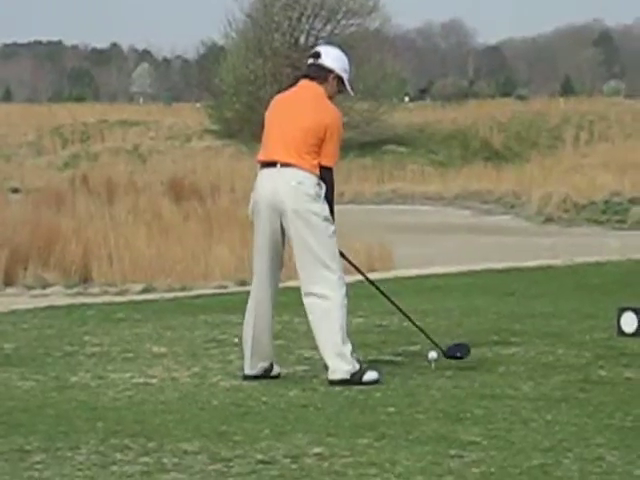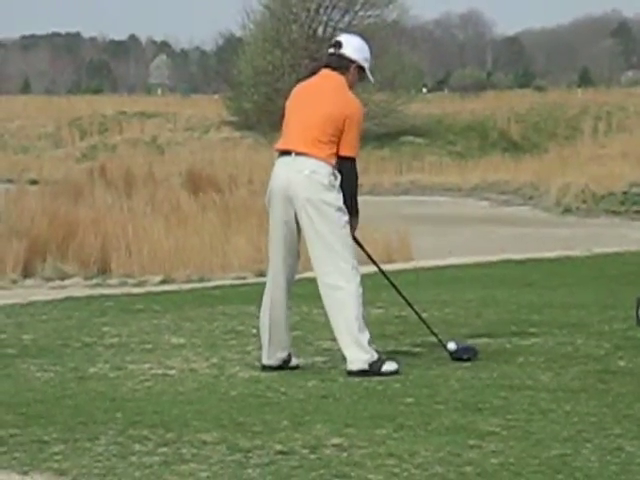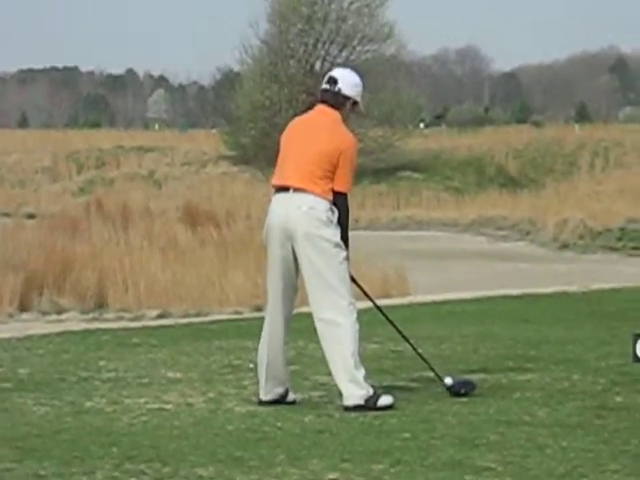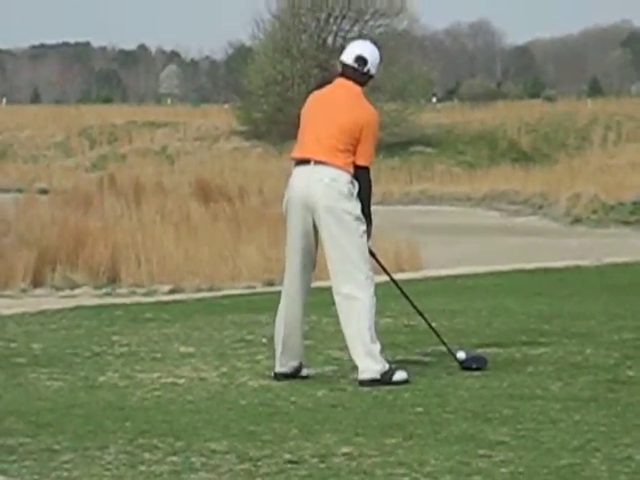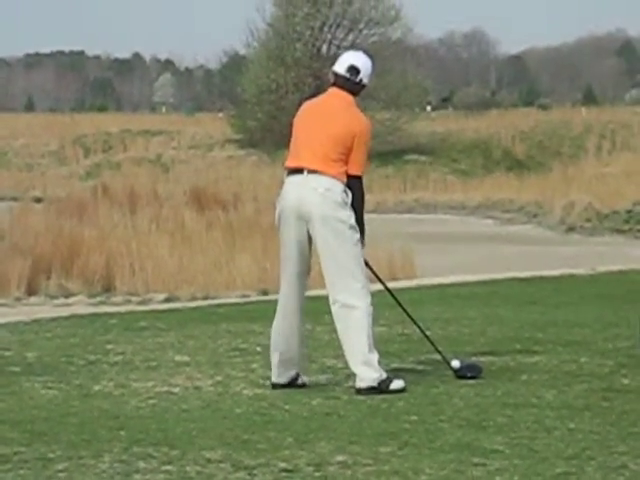
dt=1s
person 1, frame 1
left shoulder: (278, 100)
right shoulder: (329, 113)
right elbow: (325, 172)
right wrist: (330, 221)
left hip: (265, 183)
right hip: (300, 187)
left knee: (263, 279)
right knee: (325, 282)
left ankle: (257, 362)
right ankle: (342, 366)
person 1, frame 2
left shoulder: (300, 89)
right shoulder: (350, 104)
right elbow: (347, 163)
right wrist: (352, 212)
left hip: (282, 172)
right hip: (315, 177)
left knee: (279, 269)
right knee: (339, 271)
left ankle: (275, 352)
right ankle: (360, 357)
person 1, frame 3
left shoulder: (294, 125)
right shoulder: (344, 139)
right elbow: (339, 197)
right wrist: (343, 244)
left hip: (279, 208)
right hip: (312, 213)
left knee: (277, 305)
right knee: (336, 307)
left ankle: (272, 387)
right ankle: (355, 393)
person 1, frame 4
left shoulder: (314, 98)
right shoulder: (366, 112)
right elbow: (361, 170)
right wrist: (366, 218)
left hip: (299, 180)
right hip: (333, 185)
left knee: (295, 276)
right knee: (355, 280)
left ankle: (287, 362)
right ankle: (371, 367)
person 1, frame 5
left shoulder: (306, 108)
right shoulder: (359, 122)
right elbow: (354, 179)
right wrist: (359, 227)
left hip: (292, 189)
right hip: (326, 193)
left knee: (291, 286)
right knee: (350, 289)
left ankle: (284, 371)
right ankle: (368, 375)
